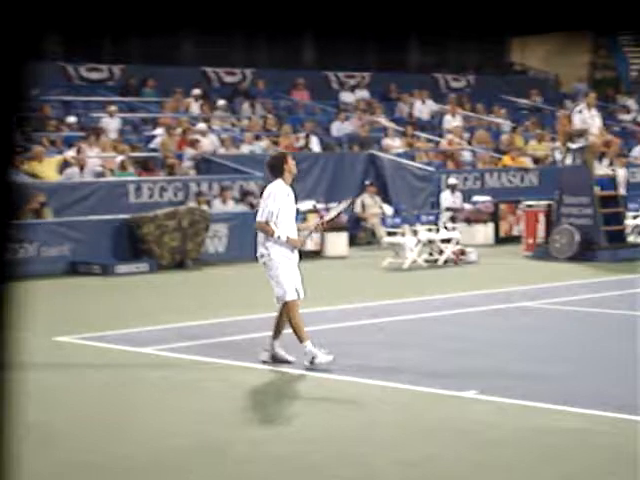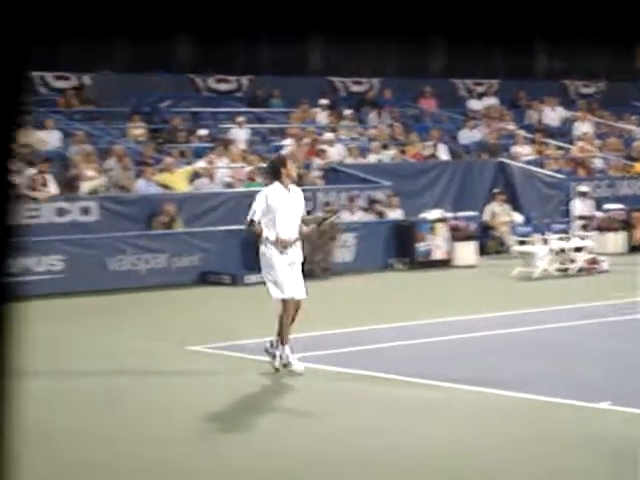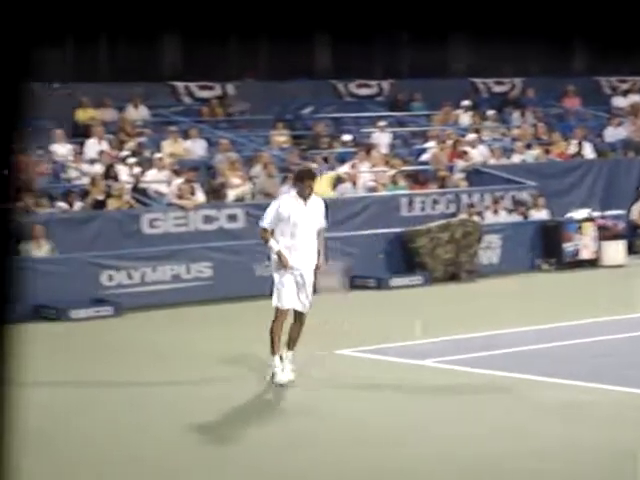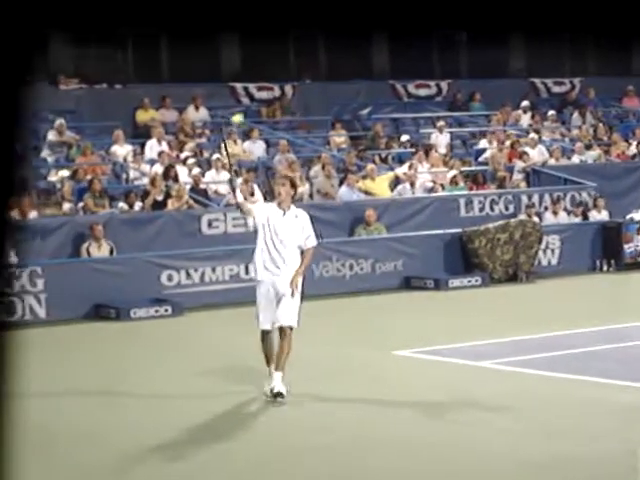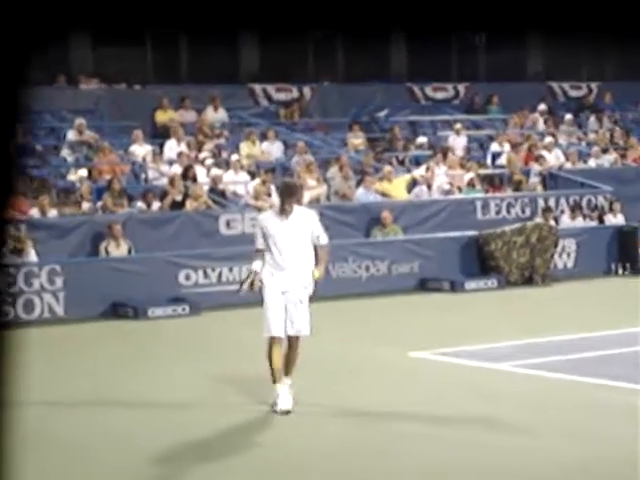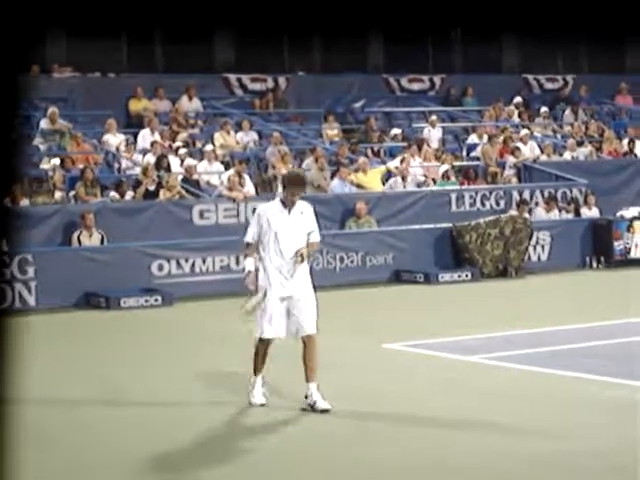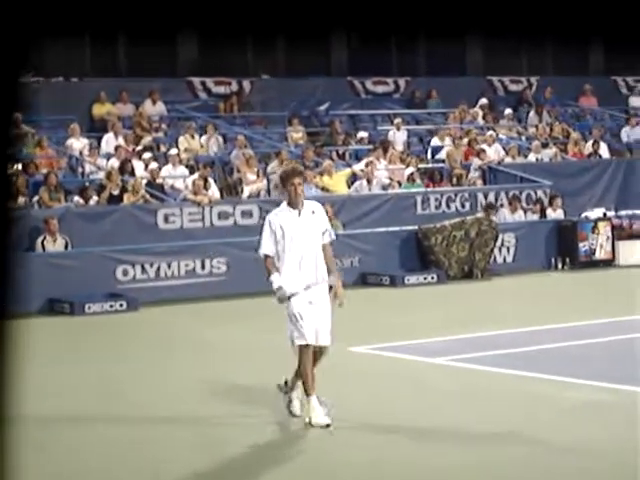
dt=0.7s
person 1, frame 1
left shoulder: (288, 191)
right shoulder: (274, 191)
right elbow: (261, 225)
right wrist: (287, 239)
left hip: (287, 255)
right hip: (275, 255)
left knee: (288, 302)
right knee: (291, 302)
left ankle: (273, 348)
right ankle: (310, 351)
person 1, frame 2
left shoulder: (297, 193)
right shoulder: (266, 194)
right elbow: (252, 223)
left wrist: (305, 229)
right wrist: (274, 238)
left hip: (293, 254)
right hip: (273, 255)
left knee: (297, 302)
right knee: (291, 301)
left ankle: (277, 347)
right ankle: (285, 352)
person 1, frame 3
left shoulder: (318, 203)
right shoulder: (282, 204)
right elbow: (265, 232)
left wrist: (320, 255)
right wrist: (279, 253)
left hip: (307, 266)
right hip: (286, 266)
left knee: (301, 315)
right knee: (281, 313)
left ankle: (286, 359)
right ankle: (276, 364)
person 1, frame 4
left shoulder: (302, 217)
right shoulder: (265, 210)
left elbow: (309, 248)
right elbow: (247, 210)
left wrist: (299, 274)
right wrist: (240, 197)
left hip: (290, 281)
right hip: (266, 279)
left knee: (286, 329)
right knee: (266, 330)
left ankle: (277, 380)
right ankle: (272, 374)
person 1, frame 5
left shoulder: (309, 217)
right shoulder: (265, 220)
left elbow: (321, 242)
left wrist: (321, 266)
right wrist: (256, 271)
left hip: (299, 285)
right hip: (273, 285)
left knee: (294, 337)
right knee: (276, 337)
left ankle: (286, 384)
right ankle: (280, 391)
person 1, frame 6
left shoulder: (307, 210)
right shoulder: (264, 212)
left elbow: (314, 240)
right elbow: (251, 243)
left wrist: (306, 250)
right wrist: (250, 269)
left hip: (300, 283)
right hip: (272, 284)
left knee: (309, 335)
right knee: (267, 337)
left ankle: (312, 393)
right ankle: (256, 382)
person 1, frame 7
left shoulder: (317, 209)
right shoulder: (274, 219)
left elbow: (326, 246)
right elbow: (268, 257)
left wrist: (336, 279)
right wrist: (278, 285)
left hip: (320, 288)
right hip: (294, 291)
left knee: (320, 347)
right knee: (306, 346)
left ankle: (291, 387)
right ankle: (313, 406)
